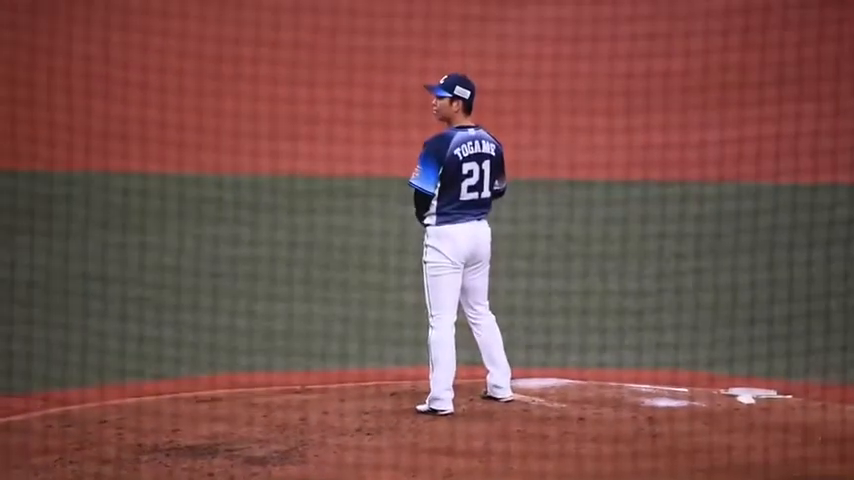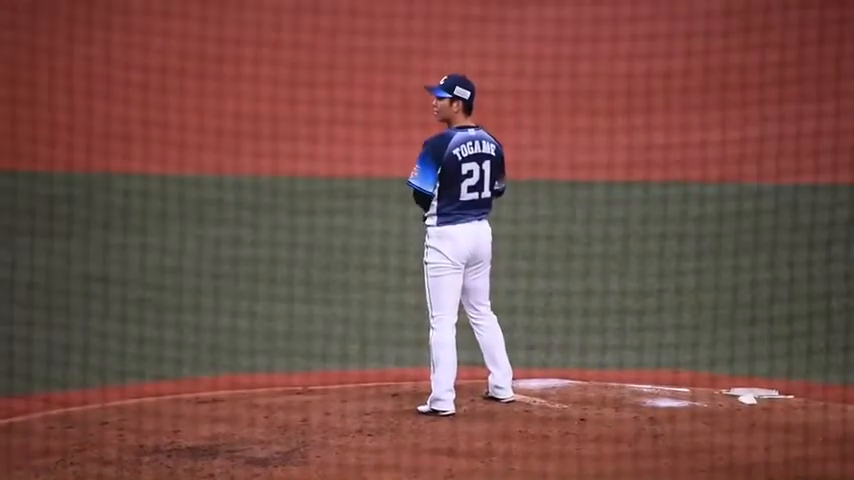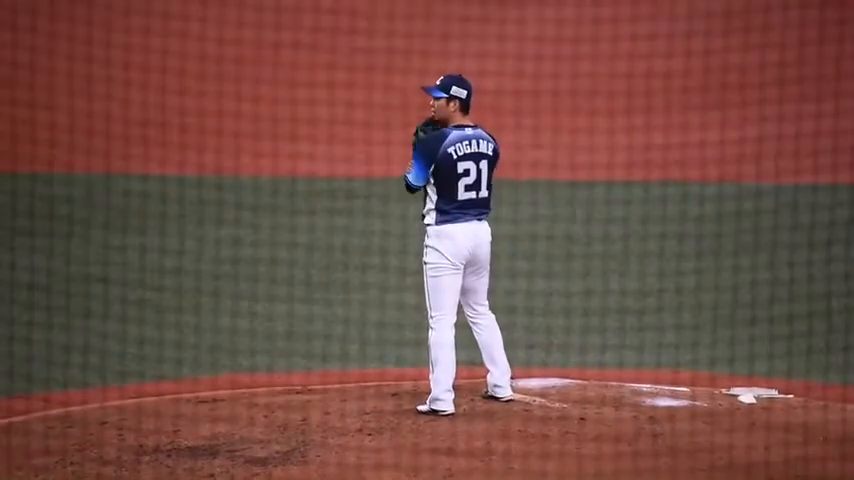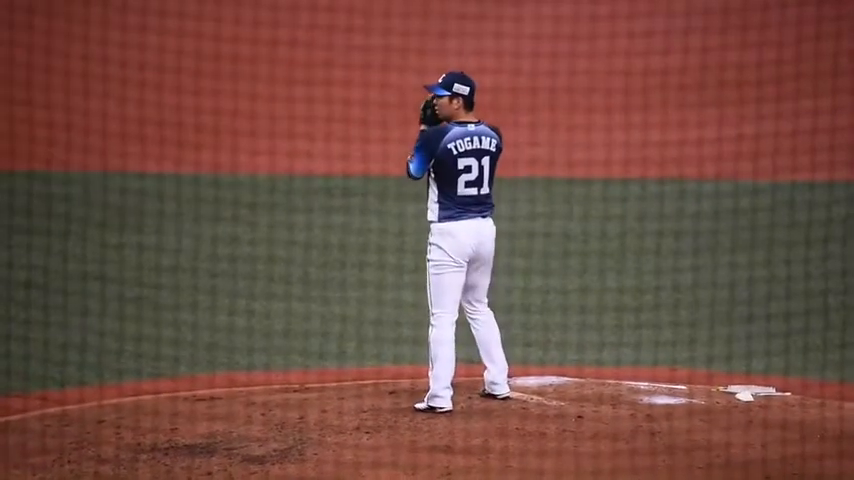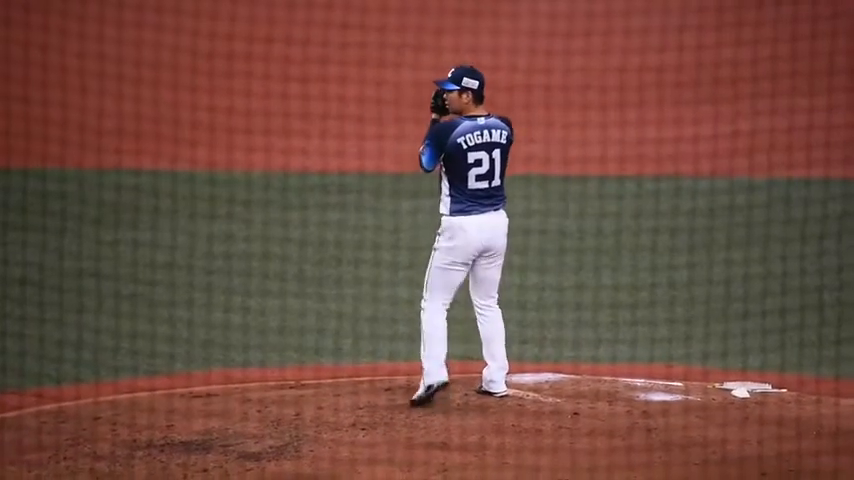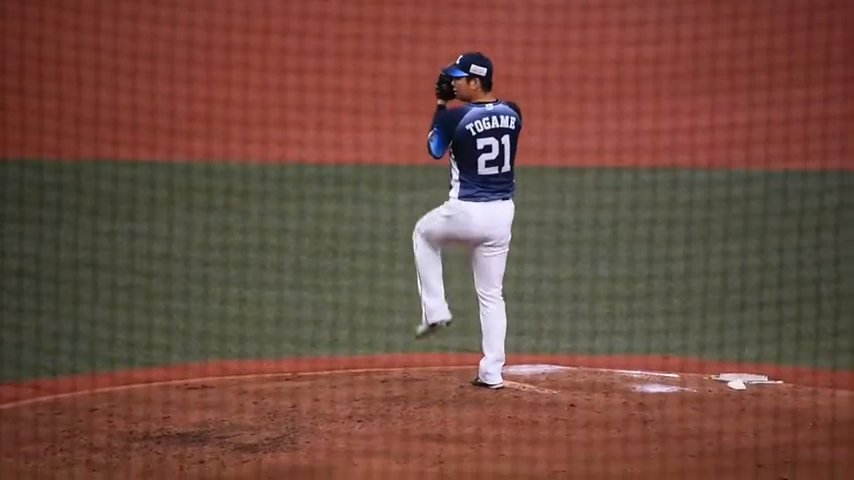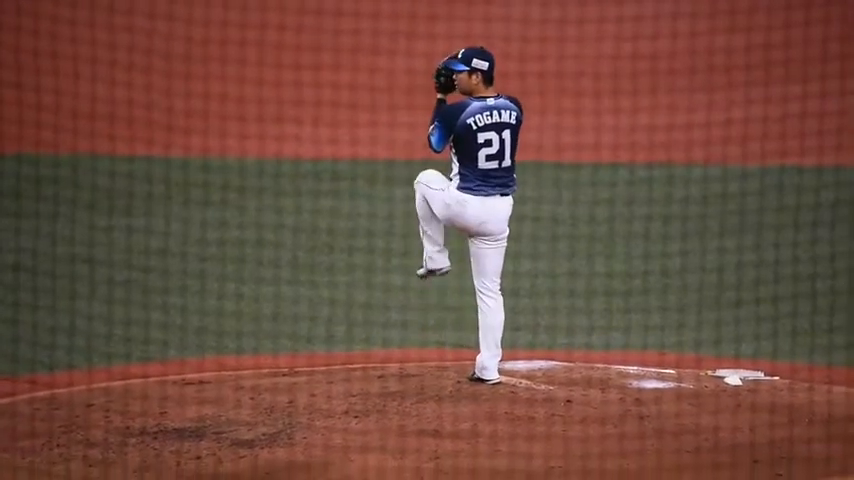
dt=0.2s
person 1, frame 1
left shoulder: (439, 144)
right shoulder: (491, 143)
left elbow: (422, 196)
right elbow: (498, 190)
left wrist: (426, 217)
left hip: (446, 236)
right hip: (480, 233)
left knee: (442, 319)
right knee: (480, 311)
left ankle: (440, 399)
right ankle: (500, 385)
person 1, frame 2
left shoulder: (438, 144)
right shoulder: (492, 143)
left elbow: (420, 195)
right elbow: (499, 189)
left wrist: (433, 204)
left hip: (447, 237)
right hip: (481, 233)
left knee: (443, 320)
right knee: (482, 312)
left ankle: (442, 400)
right ankle: (502, 386)
person 1, frame 3
left shoulder: (433, 142)
right shoulder: (489, 141)
left elbow: (413, 184)
left wrist: (419, 144)
left hip: (446, 236)
right hip: (480, 233)
left knee: (442, 320)
right knee: (480, 311)
left ankle: (441, 399)
right ankle: (501, 385)
person 1, frame 4
left shoulder: (435, 137)
right shoulder: (493, 136)
left elbow: (413, 171)
left hip: (450, 234)
right hip: (484, 230)
left knee: (442, 317)
right knee: (478, 308)
left ankle: (439, 397)
right ankle: (498, 383)
person 1, frame 5
left shoulder: (446, 131)
right shoulder: (504, 127)
left elbow: (426, 163)
left wrist: (435, 119)
left hip: (460, 228)
right hip: (496, 225)
left knee: (434, 304)
right knee: (487, 304)
left ankle: (433, 374)
right ankle: (496, 381)
person 1, frame 6
left shoulder: (455, 117)
right shoulder: (513, 114)
left elbow: (435, 150)
left wrist: (441, 104)
right wrist: (453, 104)
left hip: (466, 213)
right hip: (502, 213)
left knee: (423, 233)
right knee: (492, 295)
left ankle: (436, 311)
right ankle: (492, 372)
person 1, frame 7
left shoulder: (456, 111)
right shoulder: (514, 108)
left elbow: (435, 144)
left wrist: (440, 97)
right wrist: (451, 97)
left hip: (463, 205)
right hip: (500, 209)
left knee: (425, 180)
right knee: (489, 290)
left ankle: (436, 257)
right ankle: (488, 368)
